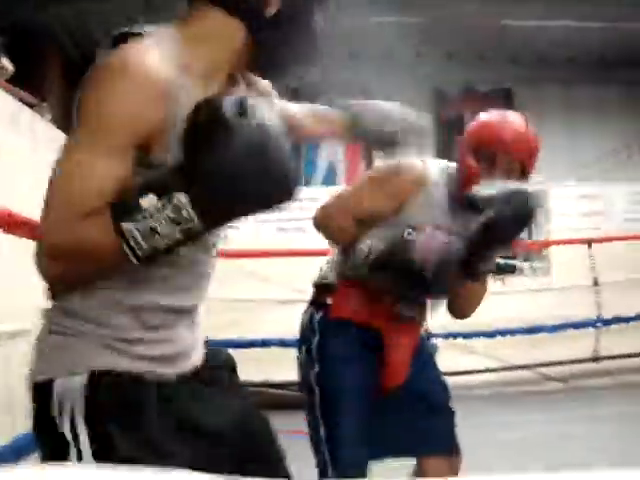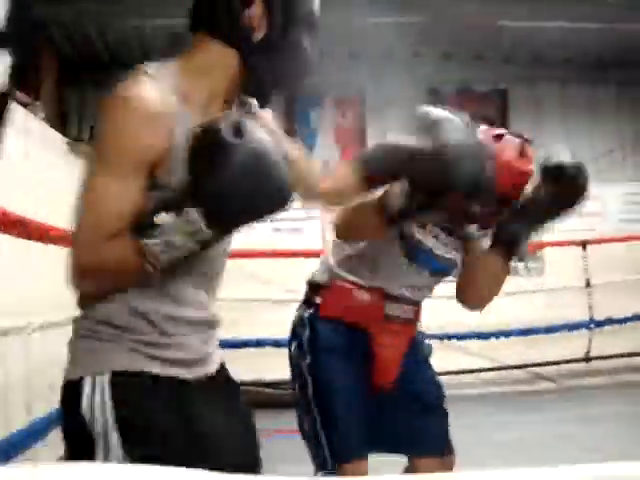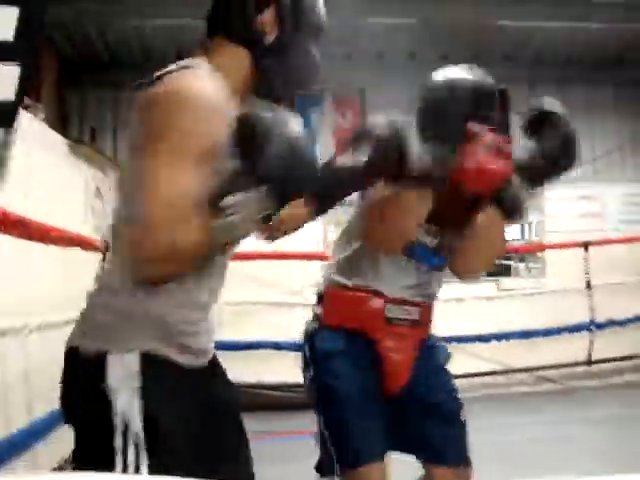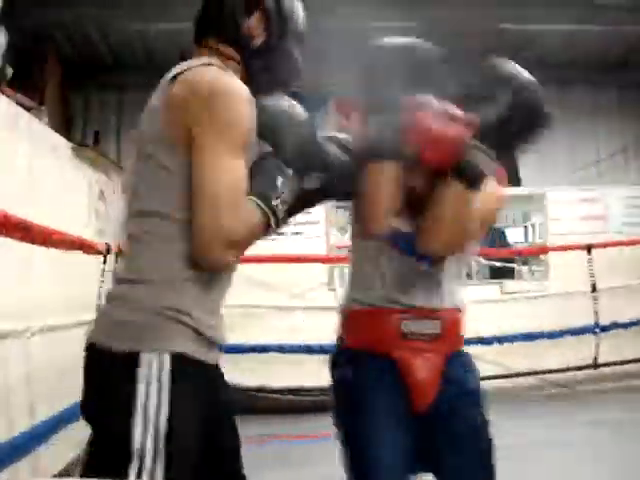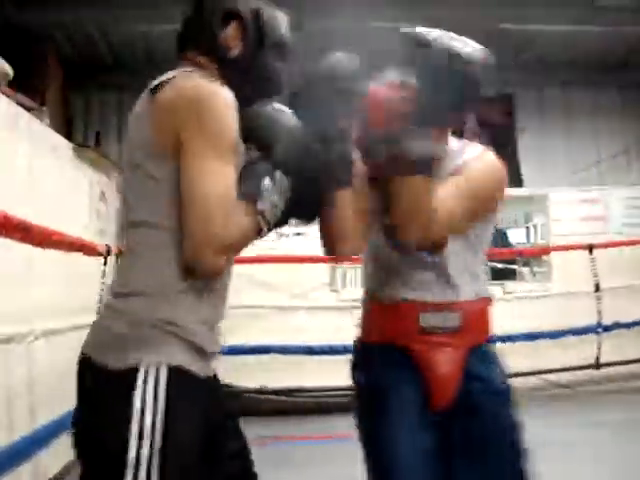
dt=0.1s
person 1, frame 1
left shoulder: (233, 90)
right shoulder: (145, 72)
left elbow: (302, 116)
right elbow: (58, 258)
left wrist: (363, 120)
right wrist: (188, 200)
left hip: (178, 367)
left knee: (261, 474)
person 1, frame 2
left shoulder: (238, 117)
right shoulder: (147, 105)
right elbow: (89, 272)
right wrist: (198, 214)
left hip: (198, 369)
right hip: (125, 378)
left knee: (238, 467)
person 1, frame 3
left shoulder: (239, 114)
right shoulder: (193, 97)
right elbow: (157, 259)
right wrist: (257, 187)
left hip: (187, 357)
right hip: (134, 358)
person 1, frame 4
left shoulder: (187, 89)
right shoulder: (220, 89)
left elbow: (232, 221)
right elbow: (217, 245)
right wrist: (284, 171)
left hip: (180, 351)
right hip: (154, 354)
person 1, frame 5
left shoulder: (171, 99)
right shoulder: (204, 97)
right elbow: (211, 250)
right wrist: (276, 172)
left hip: (174, 361)
right hip: (151, 365)
person 2, frame 1
left shoulder: (499, 220)
right shoulder: (414, 179)
left elbow: (462, 307)
right elbow: (329, 216)
left wrist: (482, 252)
right wrist: (376, 258)
left hip: (404, 334)
right hip: (344, 321)
person 2, frame 2
left shoulder: (490, 225)
right shoulder: (418, 179)
left elbow: (473, 297)
right elbow: (347, 228)
left wrist: (514, 232)
right wrist: (411, 203)
left hip: (398, 332)
right hip: (336, 320)
left knee: (435, 462)
right knee: (348, 470)
person 2, frame 3
left shoulder: (489, 206)
left elbow: (467, 265)
right elbow: (385, 239)
left wrist: (515, 185)
right wrist: (434, 155)
left hip: (411, 339)
right hip: (346, 330)
person 2, frame 4
left shoulder: (484, 190)
right shoulder: (384, 166)
left elbow: (437, 242)
right elbow: (372, 224)
left wrist: (473, 158)
right wrist: (386, 122)
left hip: (443, 351)
right hip: (371, 351)
person 2, frame 5
left shoulder: (481, 169)
right shoulder: (375, 164)
left elbow: (416, 230)
left wrist: (414, 135)
left hip: (466, 345)
right hip: (390, 345)
